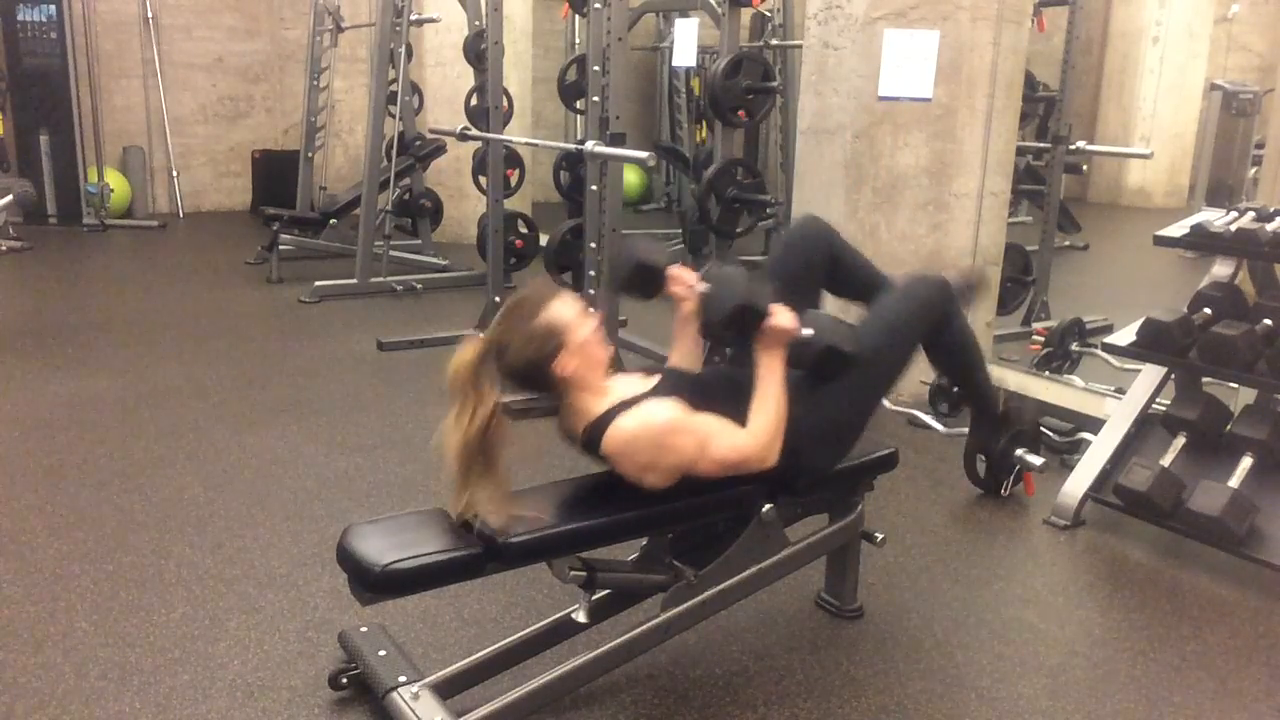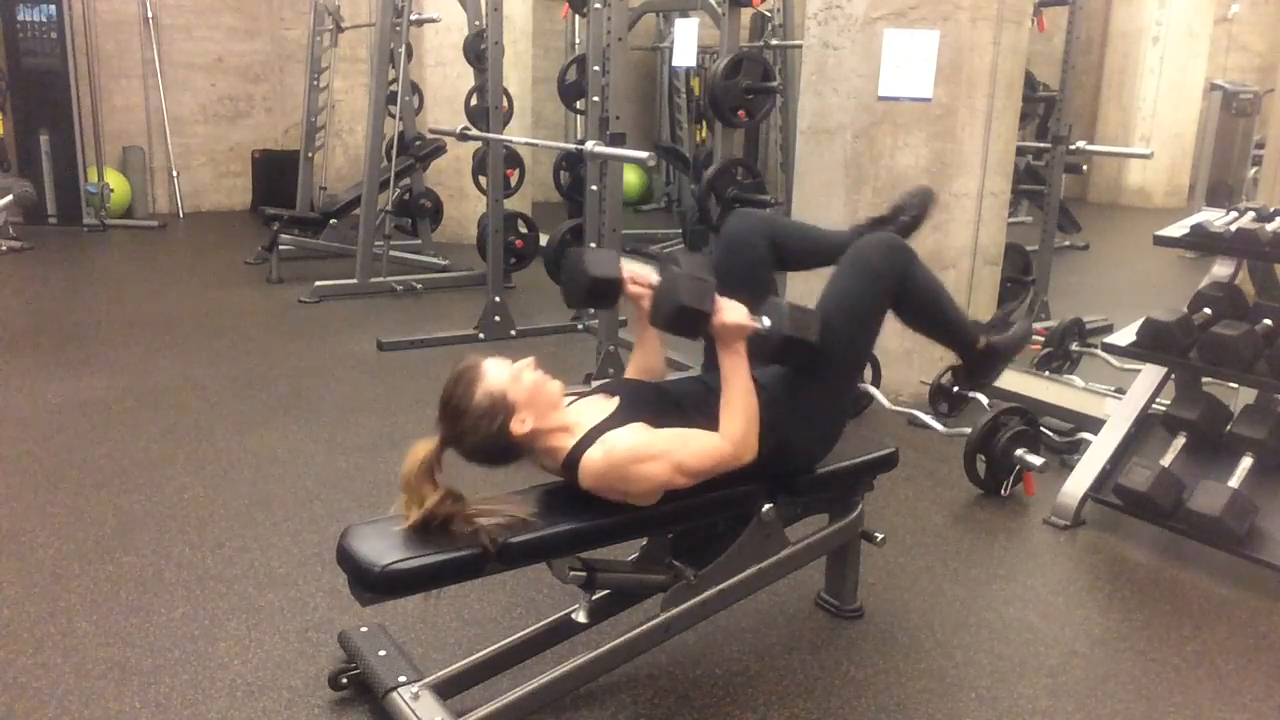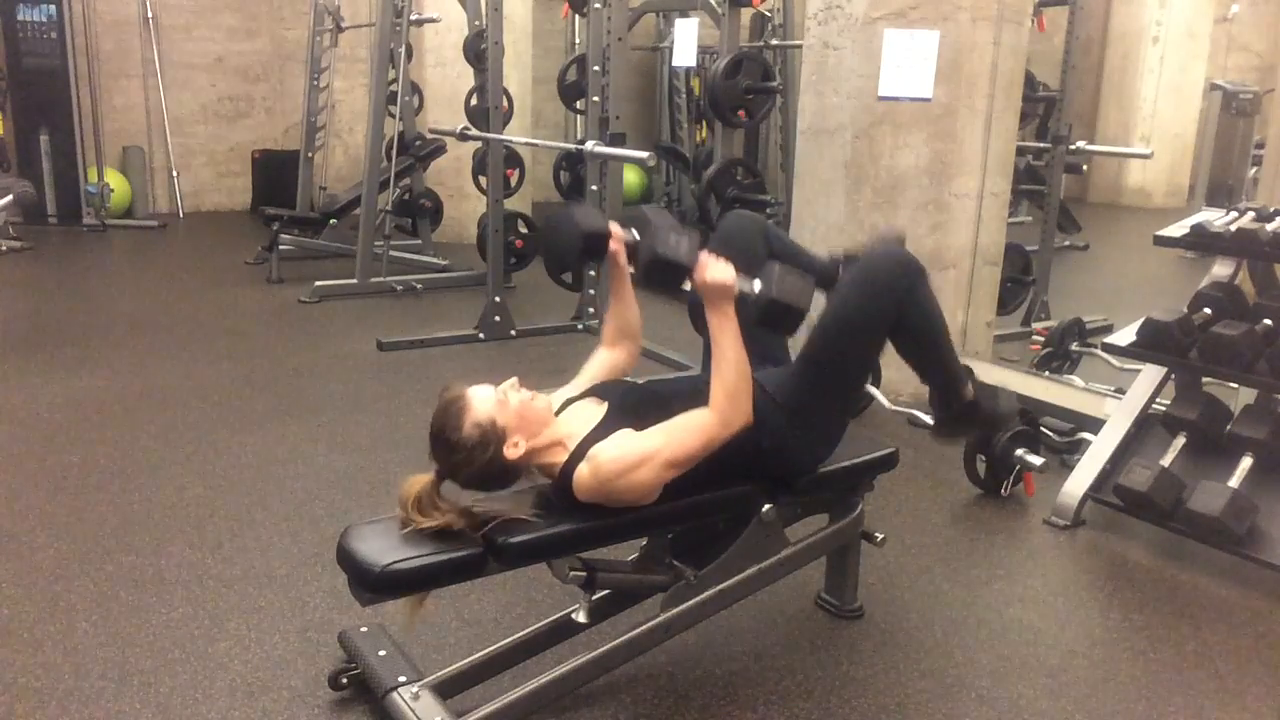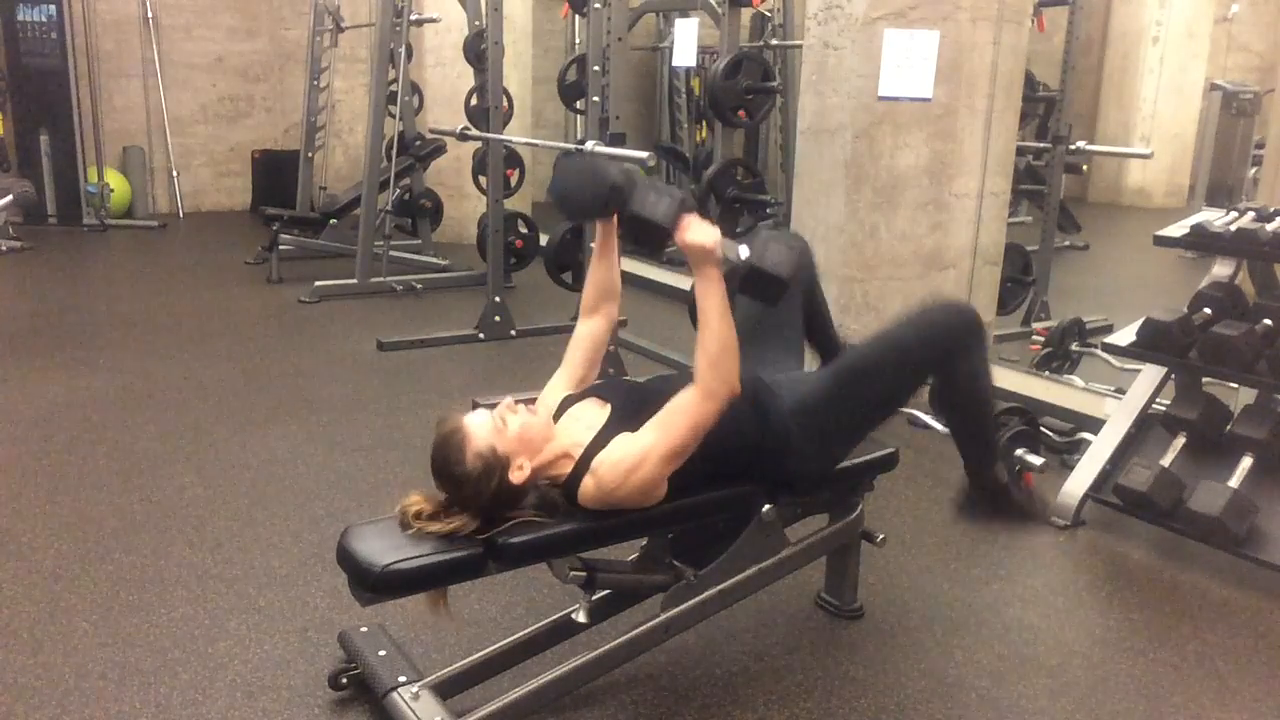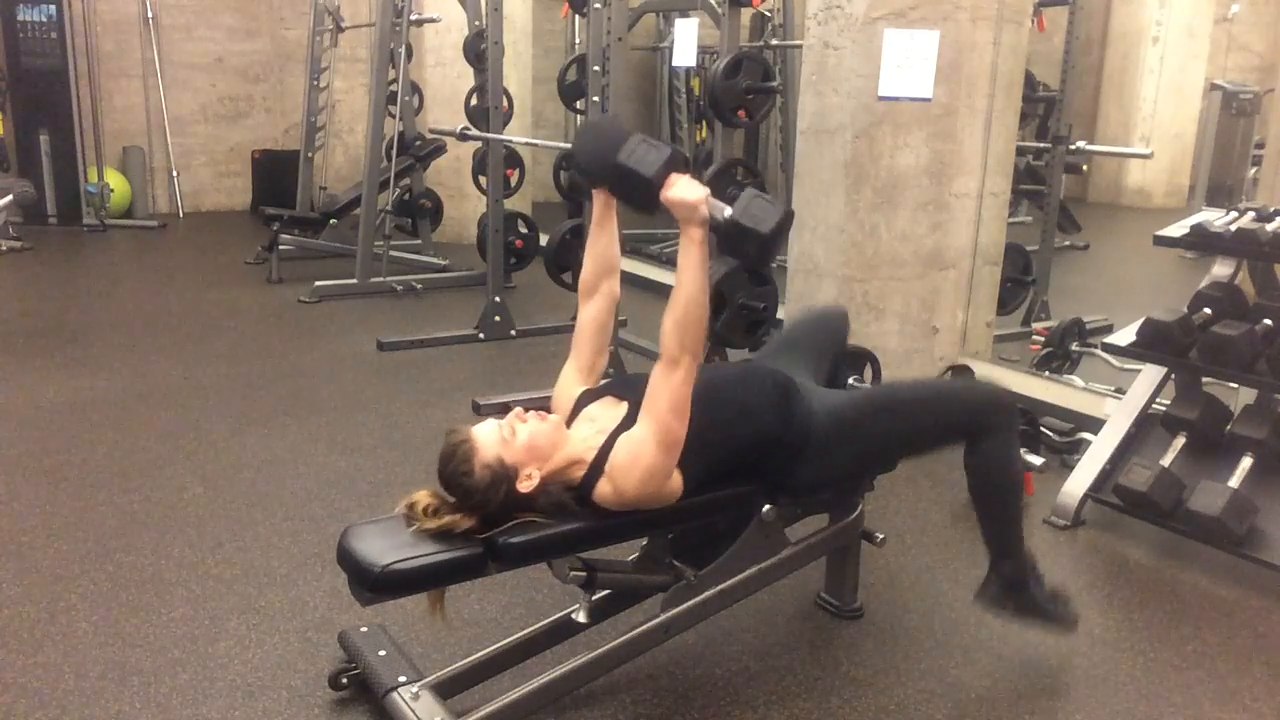
dt=0.2s
person 1, frame 1
left shoulder: (589, 401)
right shoulder: (639, 433)
right elbow: (763, 452)
left wrist: (687, 315)
right wrist: (771, 354)
left hip: (748, 392)
right hip: (801, 436)
left knee: (809, 235)
right knee: (925, 294)
left ankle: (900, 318)
right ankle: (987, 410)
person 1, frame 2
left shoulder: (567, 422)
right shoulder: (607, 462)
right elbow: (740, 449)
left wrist: (643, 313)
right wrist: (733, 350)
left hip: (729, 393)
right hip: (784, 425)
left knee: (746, 228)
right knee: (881, 255)
left ankle: (872, 233)
right ankle: (977, 350)
person 1, frame 3
left shoulder: (560, 413)
right shoulder: (604, 469)
left elbow: (620, 348)
right elbow: (732, 418)
left wrist: (617, 272)
right wrist: (718, 307)
left hip: (744, 389)
right hip: (782, 427)
left knee: (740, 229)
right knee: (892, 266)
left ankle: (838, 277)
right ankle: (957, 403)
person 1, frame 4
left shoulder: (559, 409)
right shoulder: (611, 476)
left elbow: (597, 320)
right elbow: (719, 388)
left wrist: (605, 233)
right wrist: (708, 273)
left hip: (759, 390)
right hip: (787, 432)
right knee: (952, 324)
left ankle: (835, 355)
right ankle: (988, 482)
person 1, frame 5
left shoulder: (570, 411)
right shoulder: (626, 476)
left elbow: (596, 300)
right elbow: (679, 360)
left wrist: (604, 200)
right wrist: (692, 231)
left hip: (760, 389)
right hip: (798, 433)
left knee: (829, 320)
right knee: (991, 408)
right ankle: (1012, 578)
